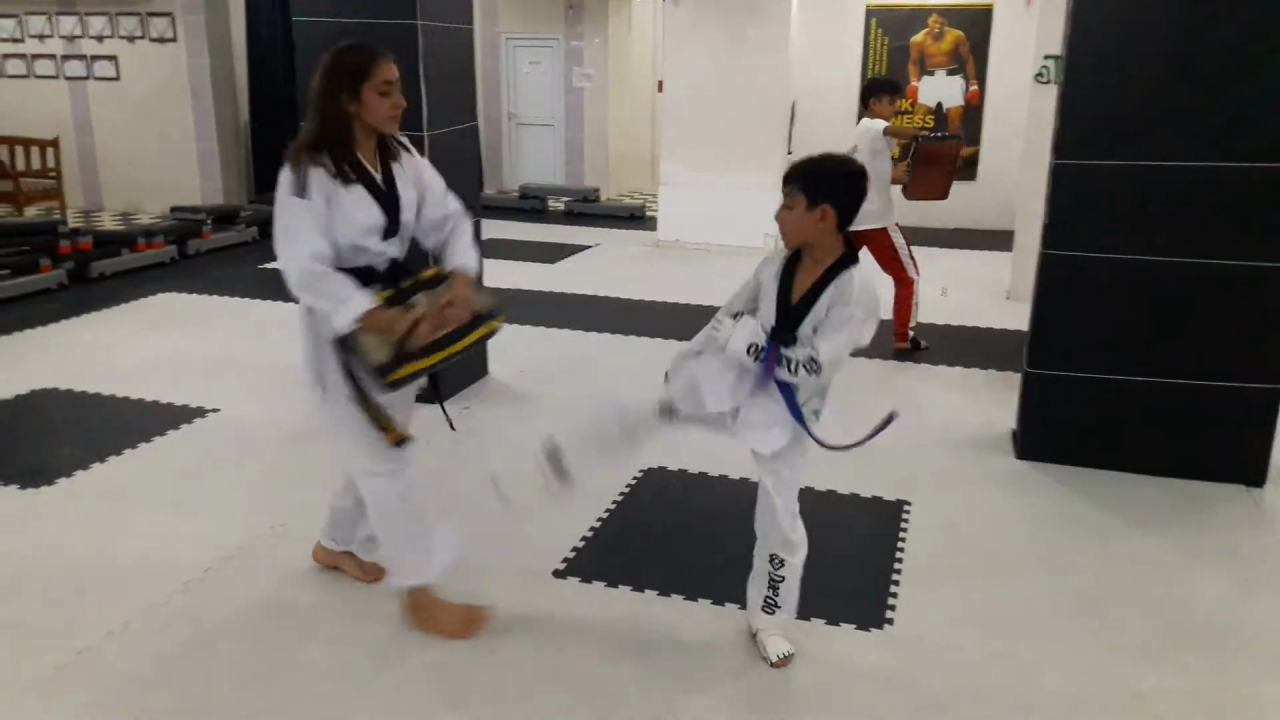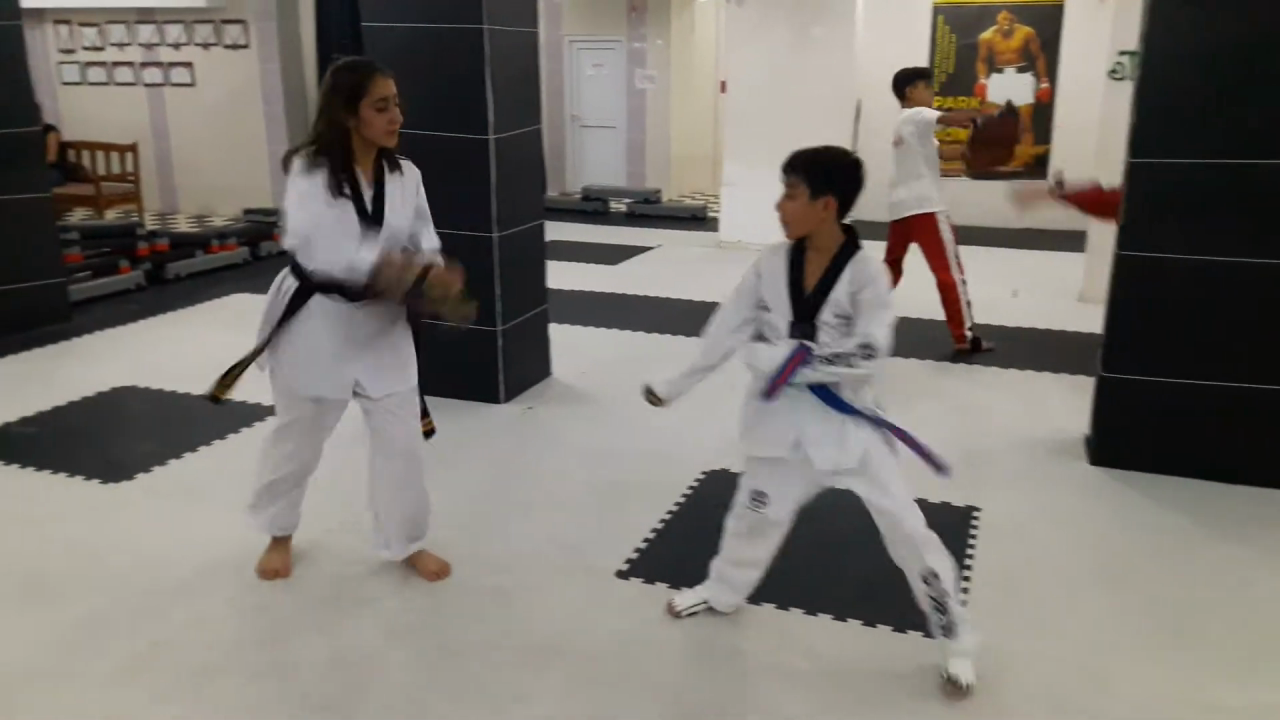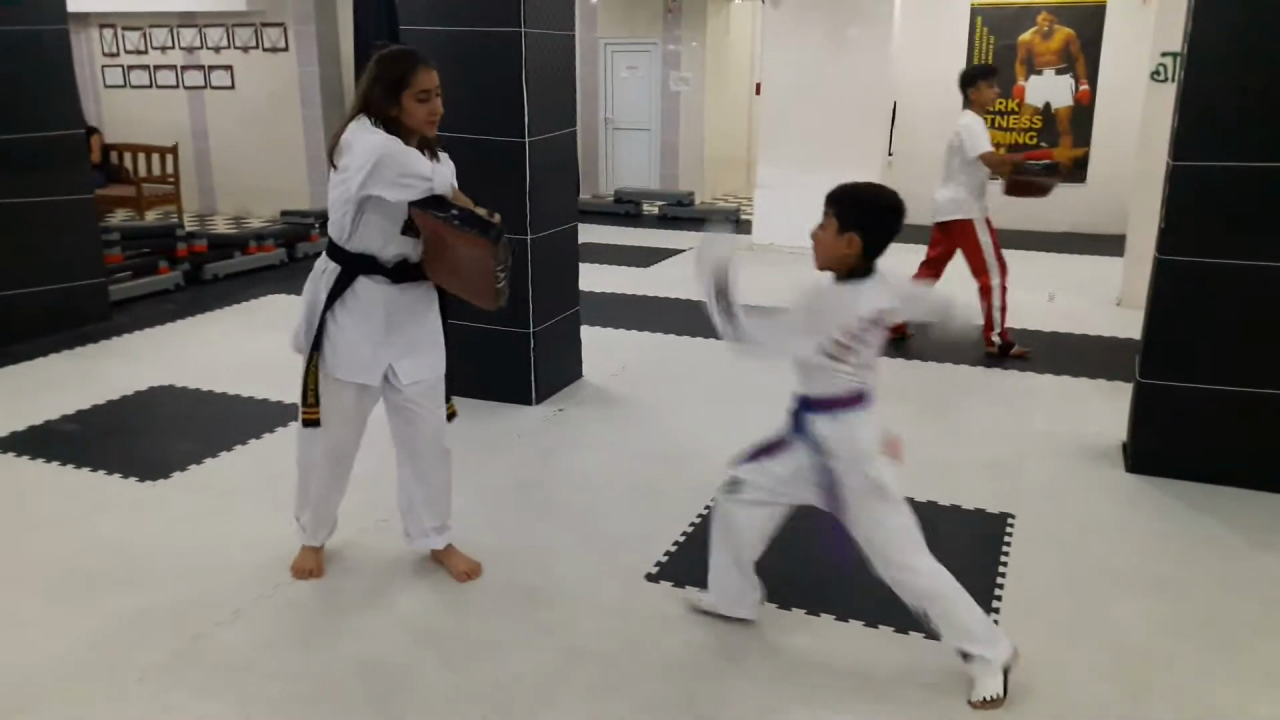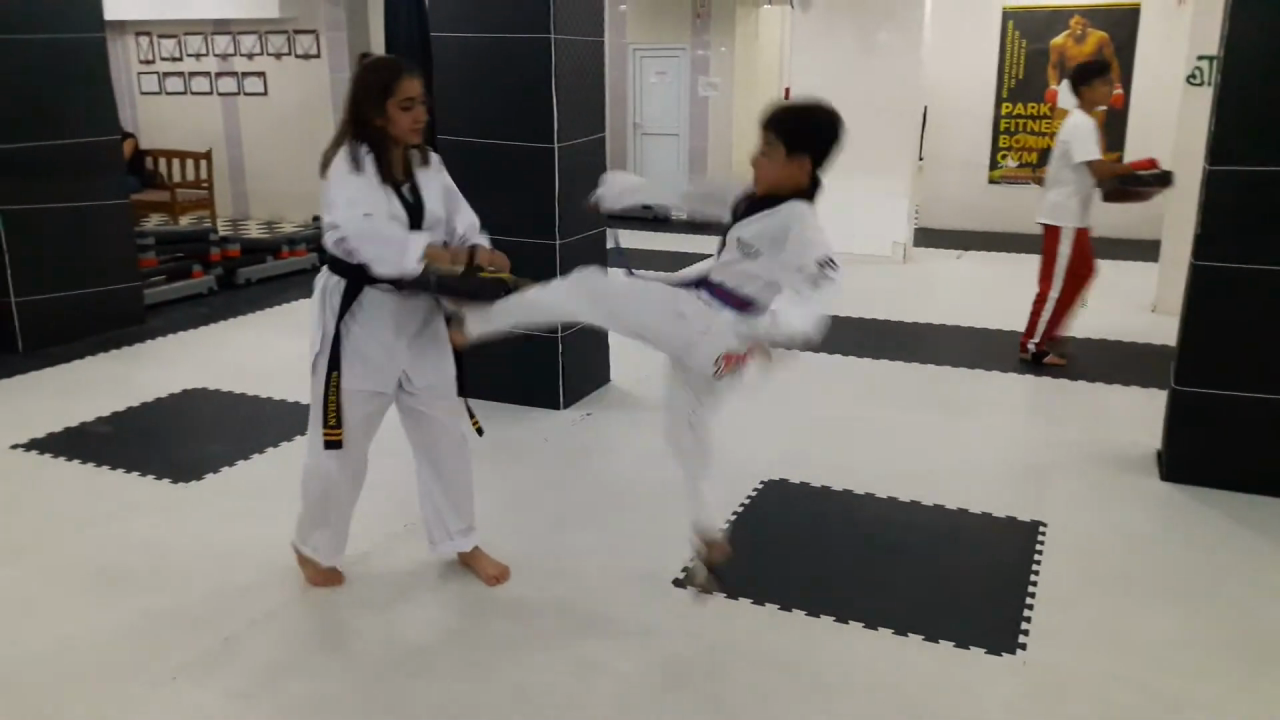
dt=0.4s
person 1, frame 1
left shoulder: (402, 158)
right shoulder: (310, 169)
left elbow: (448, 221)
right elbow: (306, 266)
left wrist: (459, 281)
right wrist: (375, 317)
left hip: (401, 315)
right hip: (347, 325)
left knee: (381, 446)
right knee: (387, 456)
left ankle: (339, 544)
right ankle: (421, 593)
person 1, frame 2
left shoulder: (405, 176)
right shoulder: (311, 167)
left elbow: (422, 248)
right elbow: (315, 235)
left wrist: (432, 273)
right wrist: (383, 261)
left hip: (381, 321)
right hip: (314, 322)
left knee: (401, 439)
right knee: (295, 438)
left ankle: (407, 543)
right ankle: (278, 532)
person 1, frame 3
left shoulder: (436, 159)
right shoulder: (361, 138)
right elbow: (385, 158)
right wrist: (448, 191)
left hip: (412, 305)
right hip: (350, 304)
left knee: (426, 431)
right knee: (330, 431)
left ankle: (435, 539)
right ankle: (313, 536)
person 1, frame 4
left shoulder: (426, 163)
right shoulder: (352, 162)
left elbow: (462, 224)
right elbow: (364, 230)
left wrist: (481, 253)
right wrist: (432, 254)
left hip: (416, 312)
right hip: (356, 314)
left knee: (445, 434)
right knee: (340, 441)
left ankle: (464, 544)
right ankle: (313, 546)
person 2, frame 1
left shoulder: (858, 291)
right shoulder: (784, 263)
left elbow: (810, 367)
right elbow: (736, 311)
left wrist: (748, 342)
right wrist: (687, 359)
left hip: (786, 409)
right hip: (732, 380)
left knee: (779, 516)
right knee: (647, 413)
left ankle: (767, 616)
right ankle: (571, 455)
person 2, frame 2
left shoulder: (865, 271)
right shoulder: (773, 262)
left elbow: (870, 352)
right elbow: (730, 325)
left wrist: (789, 363)
right wrist: (679, 382)
left hip: (844, 412)
right hip: (782, 410)
left knee: (903, 525)
right knee: (756, 508)
left ankle: (955, 636)
right ankle: (719, 592)
person 2, frame 3
left shoulder: (832, 301)
right shoulder: (883, 286)
left elbow: (746, 332)
right elbow: (931, 303)
left wrist: (718, 282)
left hip: (835, 443)
right hip: (814, 436)
left knee: (902, 562)
right knee: (737, 499)
left ankle: (988, 653)
right ankle: (732, 597)
person 2, frame 4
left shoulder: (800, 227)
right shoulder: (766, 197)
left elbow: (816, 293)
right elbow: (704, 198)
left wrist: (784, 325)
right wrist: (637, 189)
left hip: (703, 328)
left knee: (590, 286)
right knee: (686, 427)
left ankle: (481, 321)
right ankle: (707, 529)
person 3, frame 1
left shoulder: (861, 131)
right shoulder: (873, 127)
left elbow: (887, 174)
right elbow: (899, 132)
right hip: (875, 219)
right knee: (906, 275)
right ankle: (904, 336)
person 3, frame 2
left shoulder: (906, 124)
right shoulder: (917, 115)
left elbow: (940, 151)
right elbow: (950, 118)
right wrist: (979, 115)
left hip: (901, 207)
right hip: (924, 206)
left knee: (891, 267)
right knee: (949, 270)
right ankle: (964, 336)
person 3, frame 3
left shoulder: (968, 122)
right shoulder: (972, 123)
left elbow: (985, 167)
right elbow: (991, 159)
left wrist: (1015, 167)
right wrist: (1030, 156)
left hip: (948, 208)
right hip: (965, 210)
left knee: (930, 268)
right knee: (992, 272)
left ankle: (898, 323)
right ankle: (996, 339)
person 3, frame 4
left shoulder: (1078, 121)
right shoulder: (1081, 124)
right elbow: (1098, 169)
left wrist: (1123, 173)
right wrist: (1139, 165)
left hip: (1068, 216)
right hip: (1065, 217)
left knee: (1081, 274)
right knee: (1057, 282)
left ankle: (1046, 332)
right ankle: (1033, 345)
